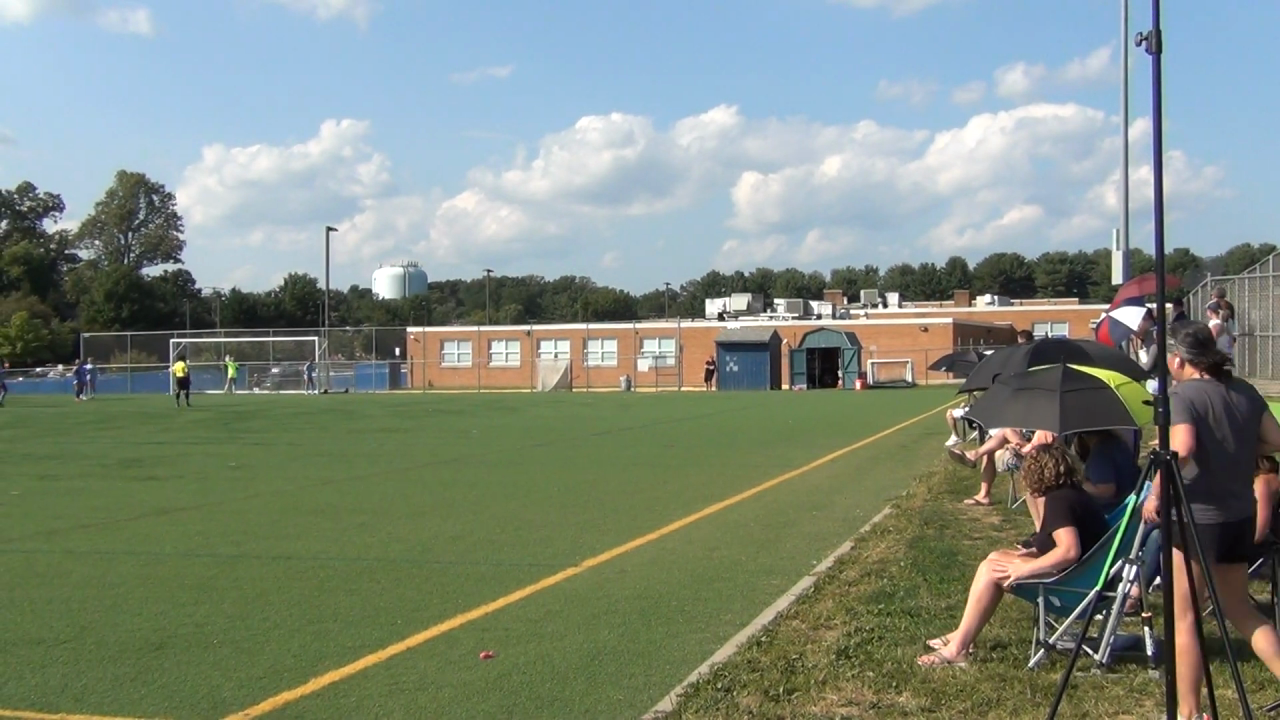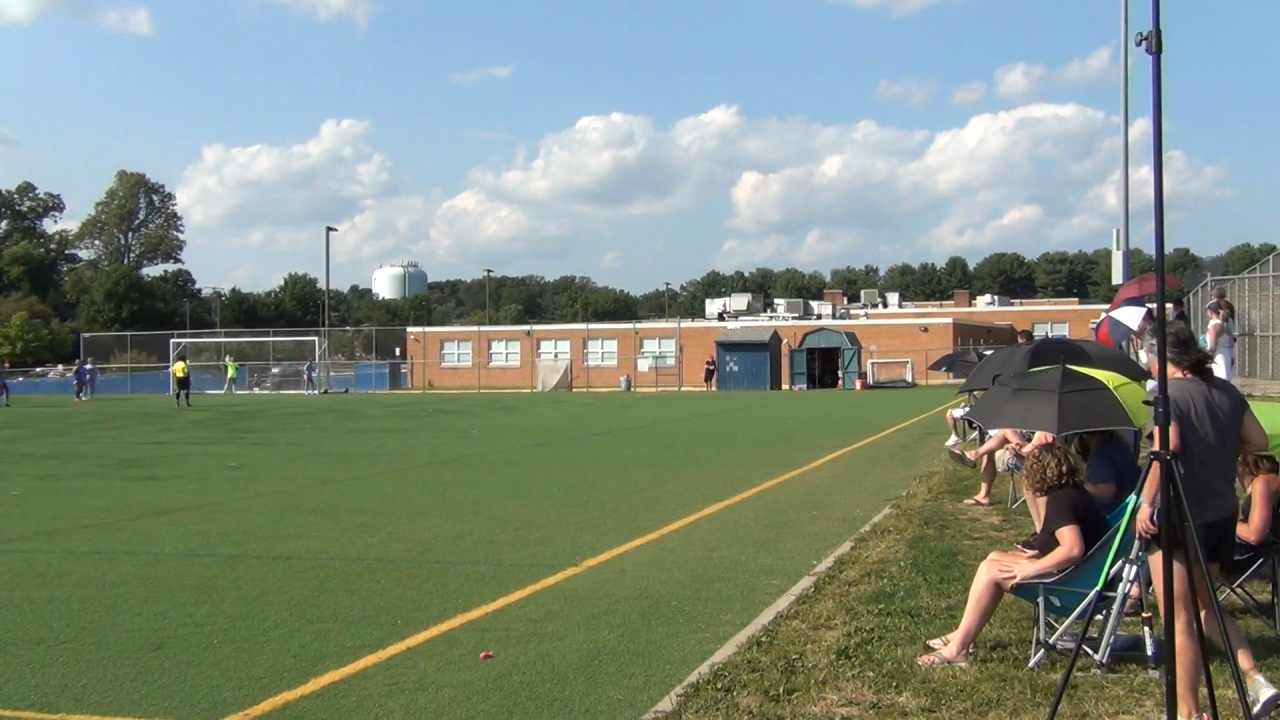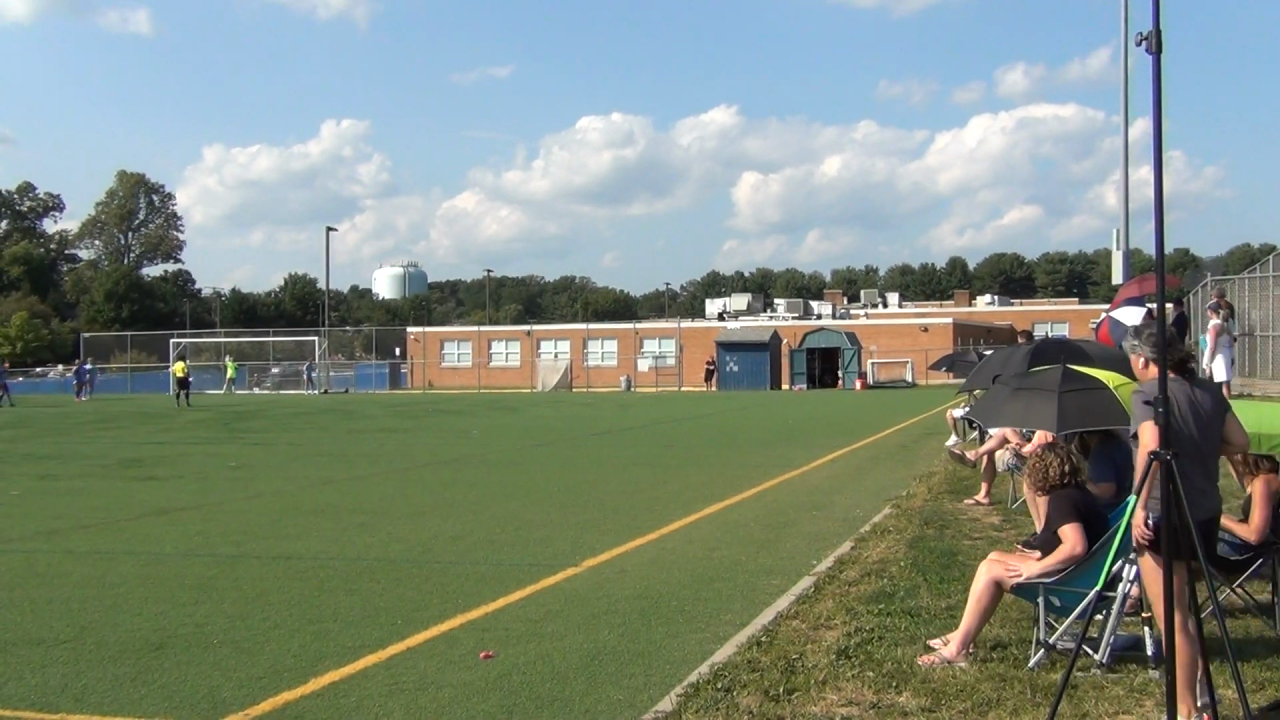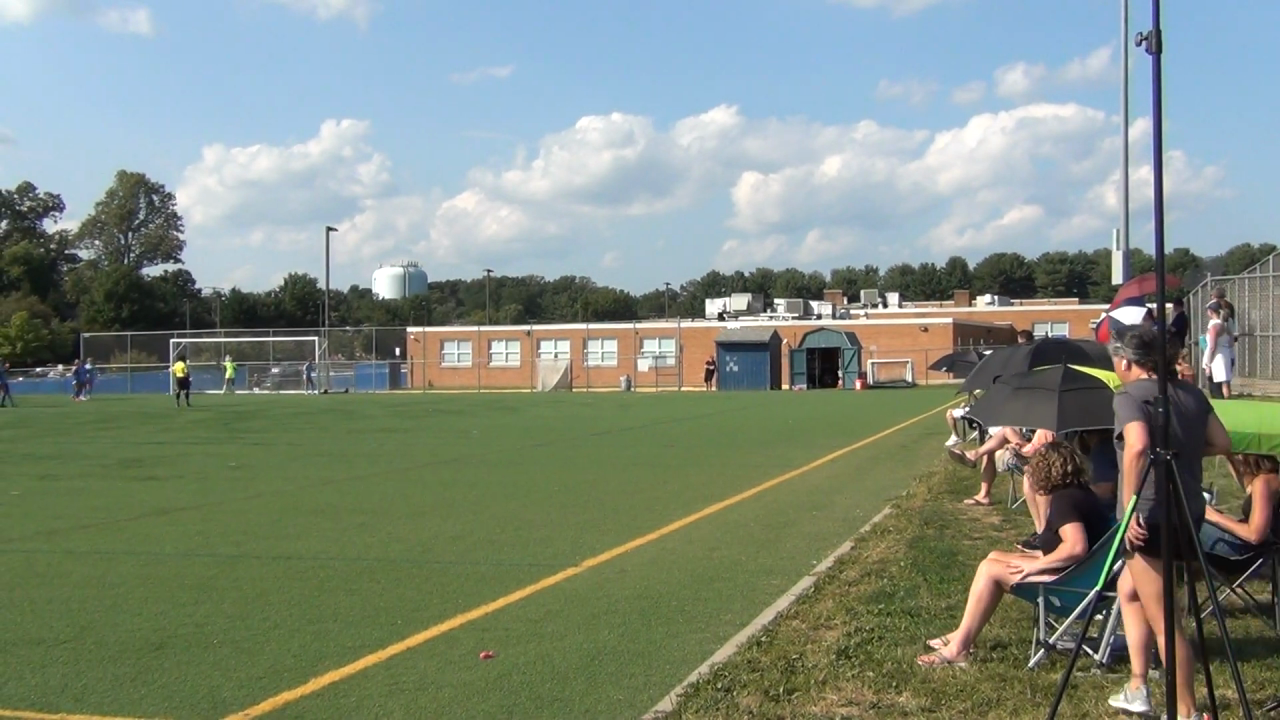
dt=0.1s
person 1, frame 1
left shoulder: (1180, 394)
right shoulder: (1243, 390)
left elbow: (1181, 449)
left wrist: (1154, 492)
left hip: (1193, 519)
right hip: (1239, 518)
left knee: (1185, 620)
right knee: (1241, 611)
person 1, frame 2
left shoulder: (1166, 394)
right shoulder: (1226, 391)
left elbow: (1168, 449)
left wrist: (1146, 502)
right hip: (1221, 516)
left knee: (1180, 621)
right knee: (1205, 607)
person 1, frame 3
left shoulder: (1146, 393)
right shoulder: (1208, 390)
left elbow: (1150, 447)
right elbow: (1239, 442)
left wrist: (1139, 506)
left hip: (1164, 518)
right hip: (1204, 516)
left knee: (1172, 619)
right knee: (1177, 607)
right ankle: (1198, 687)
person 1, frame 4
left shoulder: (1130, 395)
right shoulder: (1190, 393)
left elbow: (1138, 448)
right elbow: (1222, 444)
left wrist: (1128, 507)
left hip: (1152, 518)
right hip: (1188, 516)
left knee: (1162, 619)
right knee: (1130, 593)
right ankle: (1138, 688)
person 2, frame 1
left shoulder: (1058, 500)
right shoulder: (1073, 494)
left elbow: (1070, 551)
left wrist: (1026, 569)
right wrist: (1029, 554)
left knee: (991, 570)
right knee: (994, 559)
left ankle: (958, 648)
right ankle: (962, 637)
person 2, frame 2
left shoulder: (1060, 500)
right shoulder: (1075, 494)
left elbow: (1073, 550)
left wrist: (1030, 569)
right wrist: (1034, 556)
left knee: (991, 569)
right knee: (995, 559)
left ankle: (958, 648)
right ankle: (962, 637)
person 2, frame 3
left shoulder: (1062, 500)
right shoulder: (1077, 494)
left elbow: (1077, 547)
left wrist: (1035, 569)
right wrist: (1035, 557)
left knee: (990, 570)
right knee: (995, 559)
left ankle: (958, 647)
right ankle: (962, 638)
person 2, frame 4
left shoulder: (1064, 499)
right shoulder: (1080, 494)
left elbow: (1077, 547)
left wrist: (1036, 565)
right wrist: (1038, 556)
left knee: (990, 569)
right knee: (995, 558)
left ankle: (959, 647)
right ankle: (963, 637)
